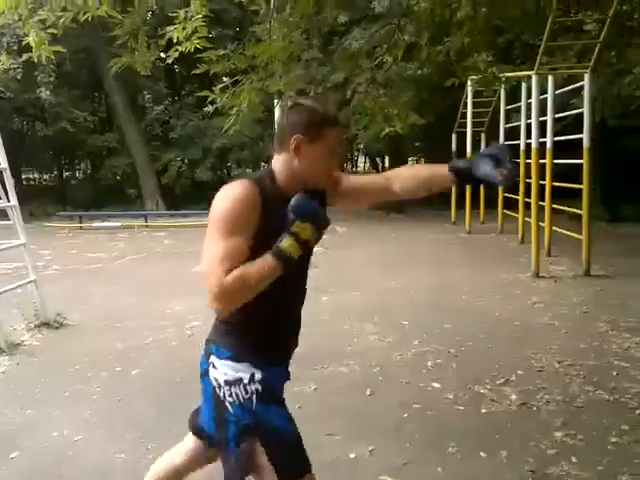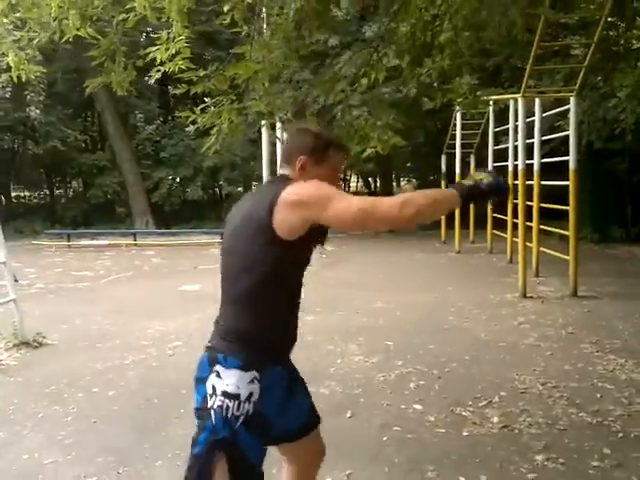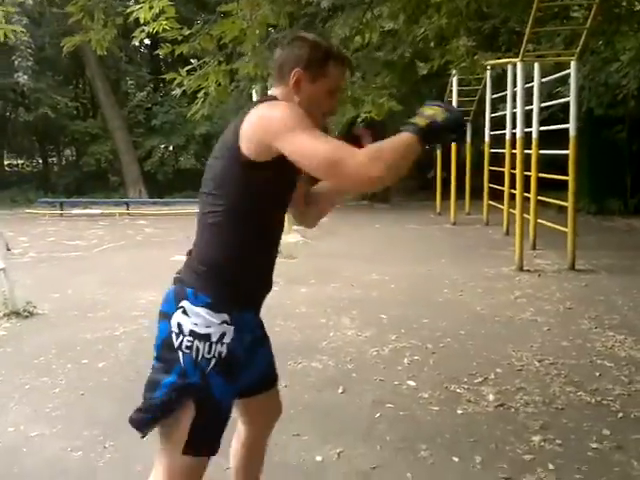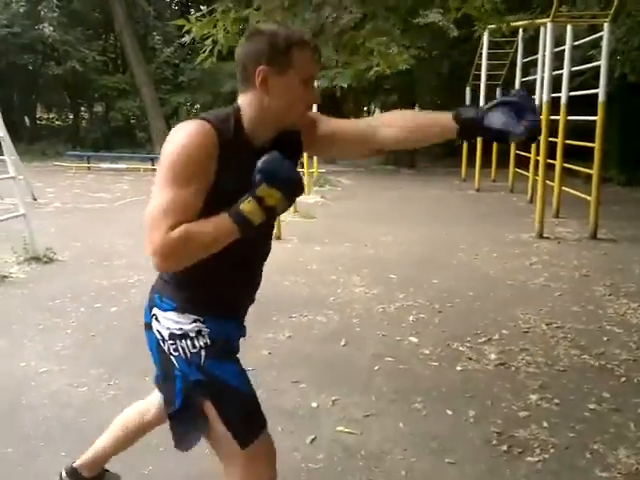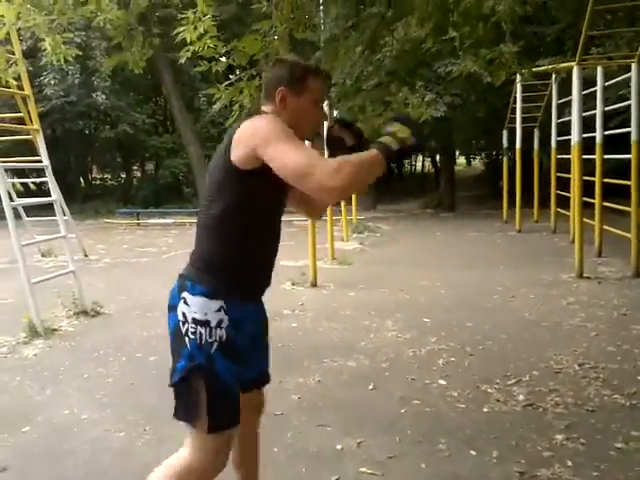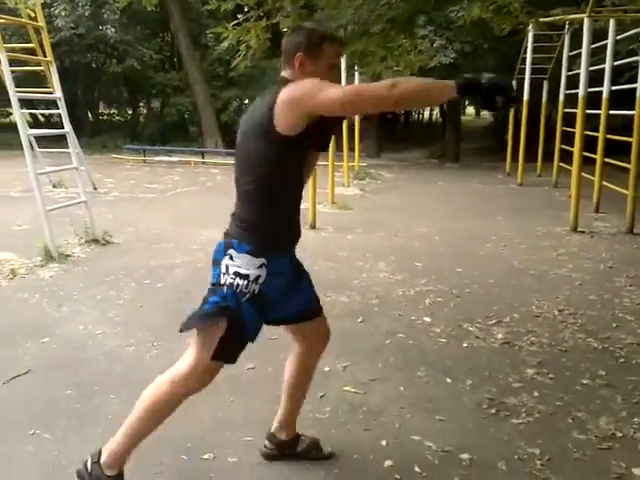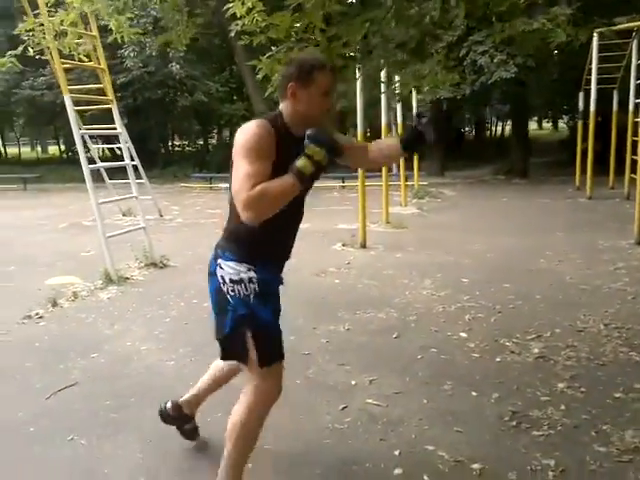
dt=0.7s
person 1, frame 1
left shoulder: (313, 189)
right shoulder: (240, 198)
left elbow: (391, 184)
right elbow: (220, 297)
left wrist: (465, 170)
right wrist: (293, 242)
left hip: (261, 365)
right hip: (237, 371)
left knee: (204, 446)
person 1, frame 2
left shoulder: (257, 204)
right shoulder: (298, 197)
right elbow: (395, 212)
right wrist: (471, 189)
left hip: (268, 367)
right hip: (237, 373)
person 1, frame 3
left shoulder: (273, 139)
right shoulder: (273, 118)
left elbow: (308, 214)
right elbow: (361, 173)
left wrist: (340, 178)
right wrist: (425, 127)
left hip: (235, 311)
right hip: (205, 315)
left knee: (263, 413)
person 1, frame 4
left shoulder: (293, 130)
right shoulder: (196, 138)
left elbow: (381, 131)
right elbow: (164, 251)
left wrist: (470, 121)
right wrist: (255, 206)
left hip: (216, 315)
right hip: (186, 320)
left knee: (168, 402)
person 1, frame 5
left shoulder: (276, 146)
right shoulder: (260, 131)
left elbow: (315, 206)
right elbow: (328, 188)
left wrist: (352, 153)
right wrist: (392, 145)
left hip: (241, 304)
right hip: (208, 309)
left knee: (249, 408)
person 1, frame 6
left shoulder: (284, 109)
right shoulder: (297, 97)
right elbow: (387, 95)
left wrist: (322, 133)
right wrist: (465, 86)
left hip: (275, 255)
right hip: (249, 260)
left knee: (314, 337)
right knee: (196, 371)
left ankle: (282, 436)
person 1, frame 7
left shoulder: (312, 132)
right shoulder: (256, 135)
left elbow: (369, 156)
right elbow: (250, 209)
left wrist: (407, 140)
right wrist: (307, 165)
left hip: (266, 267)
right hip: (240, 271)
left knee: (252, 357)
right knee: (267, 388)
left ankle: (182, 407)
